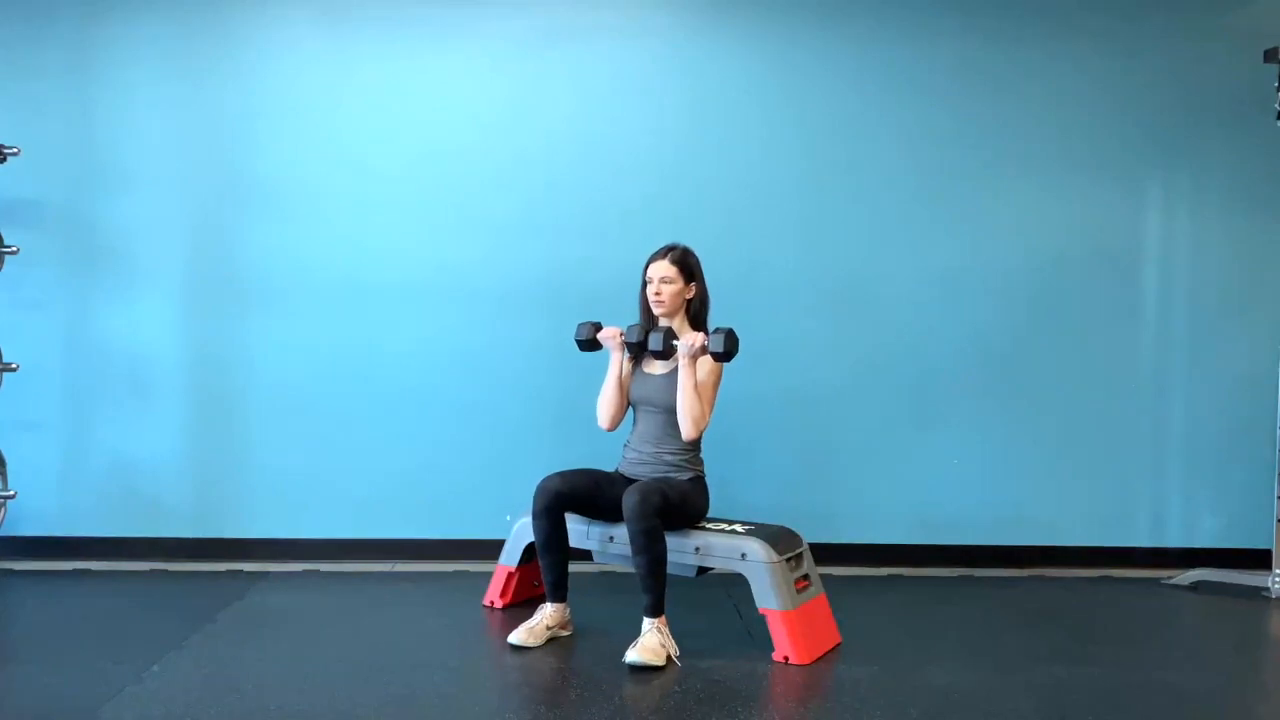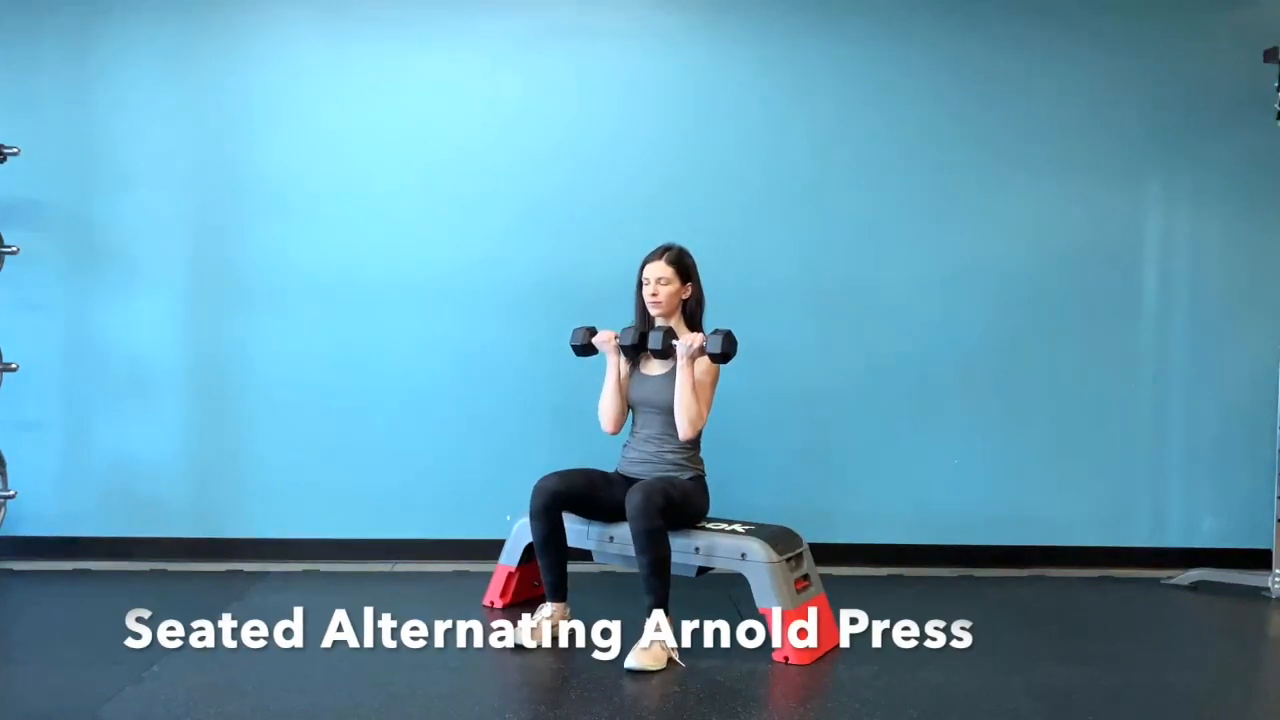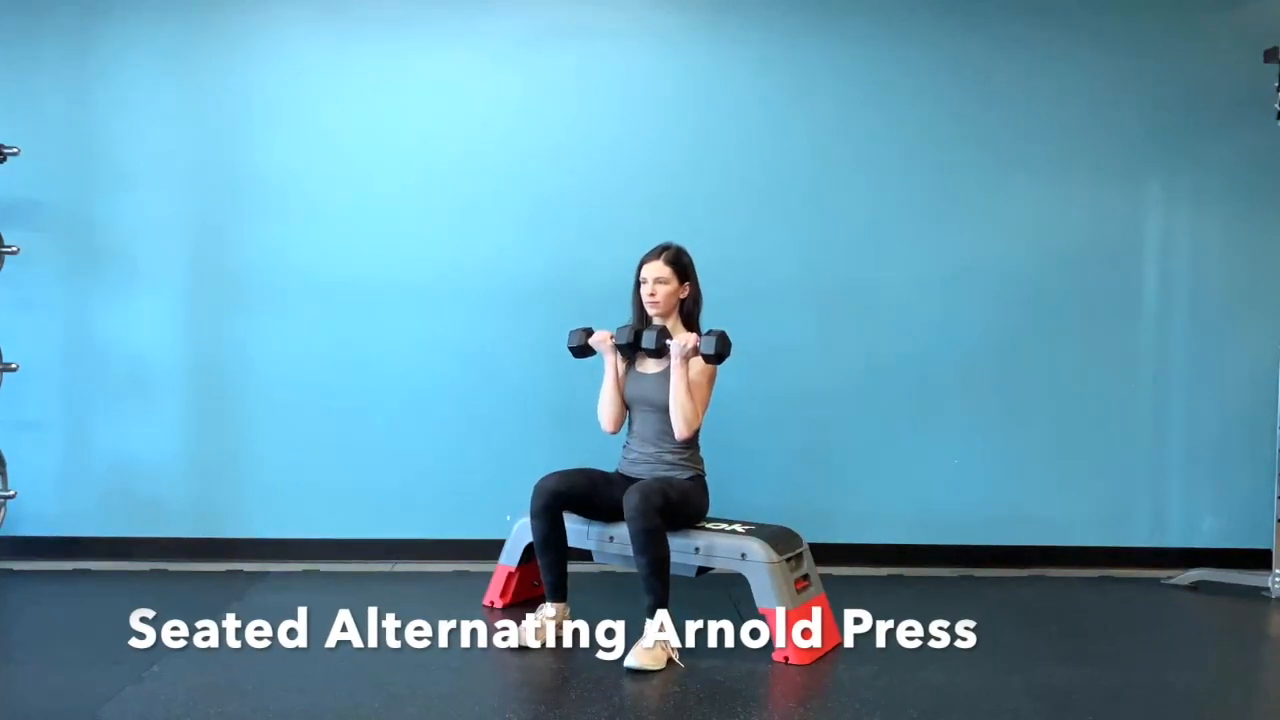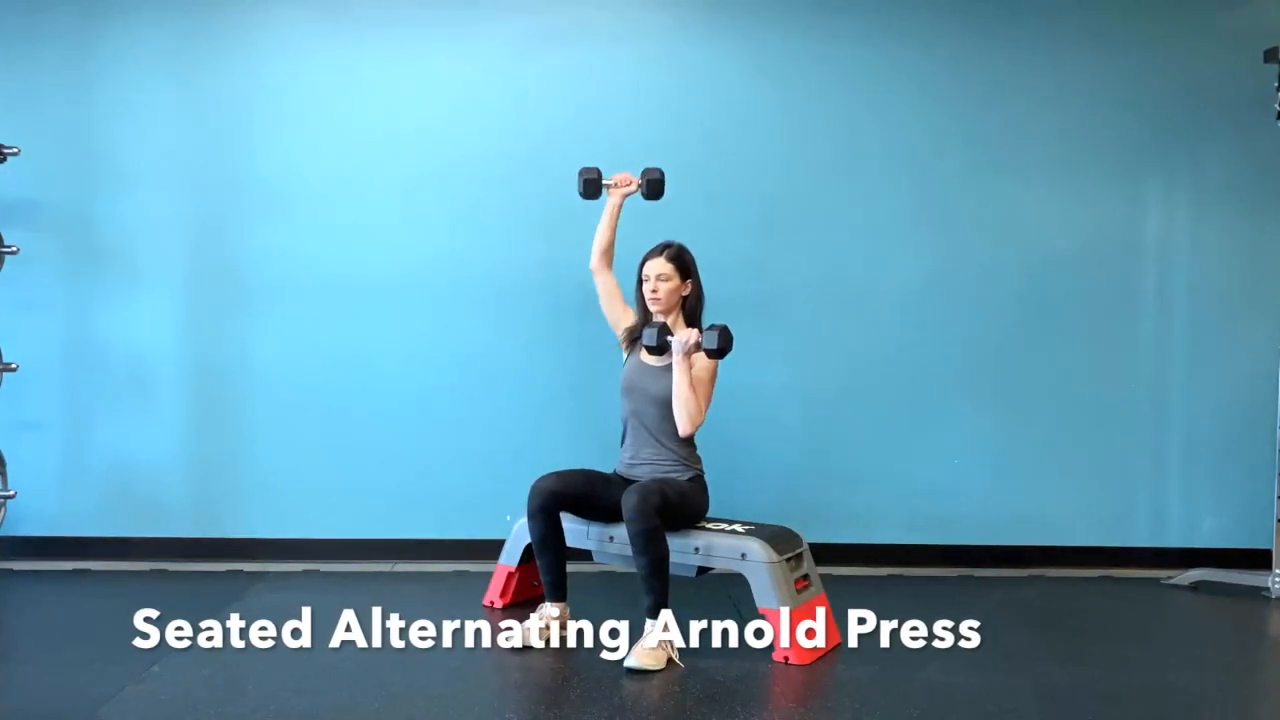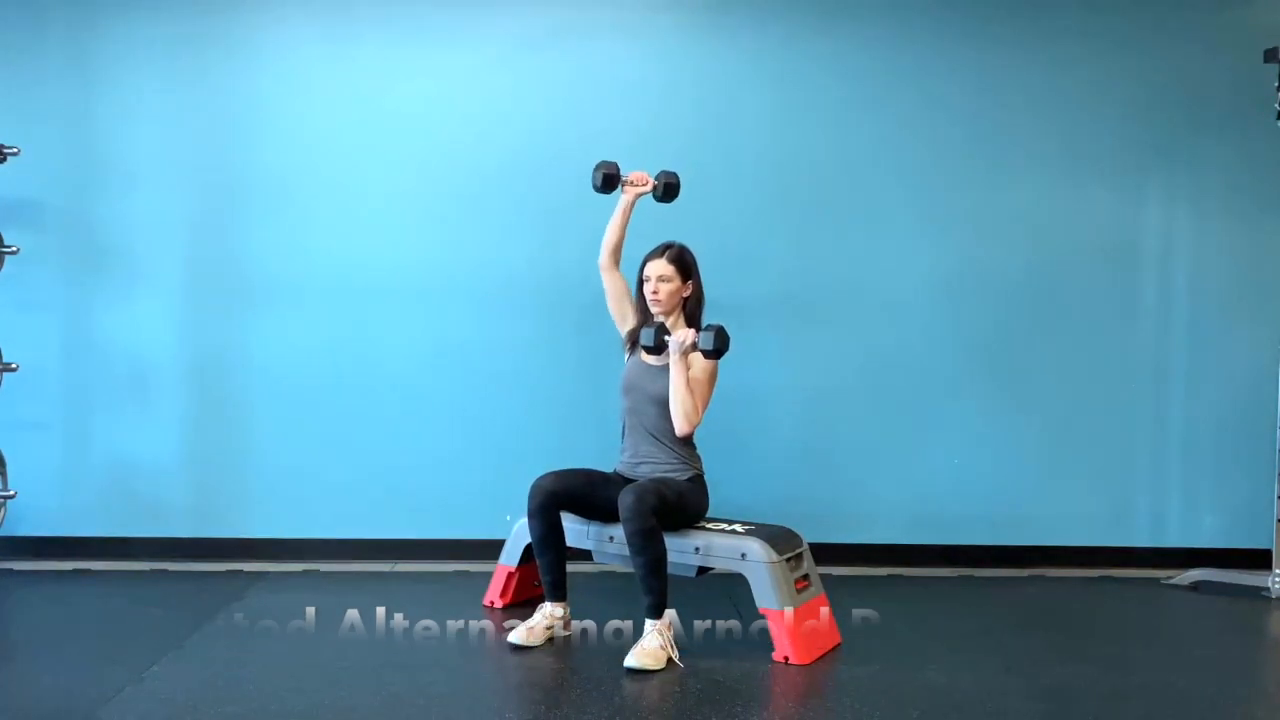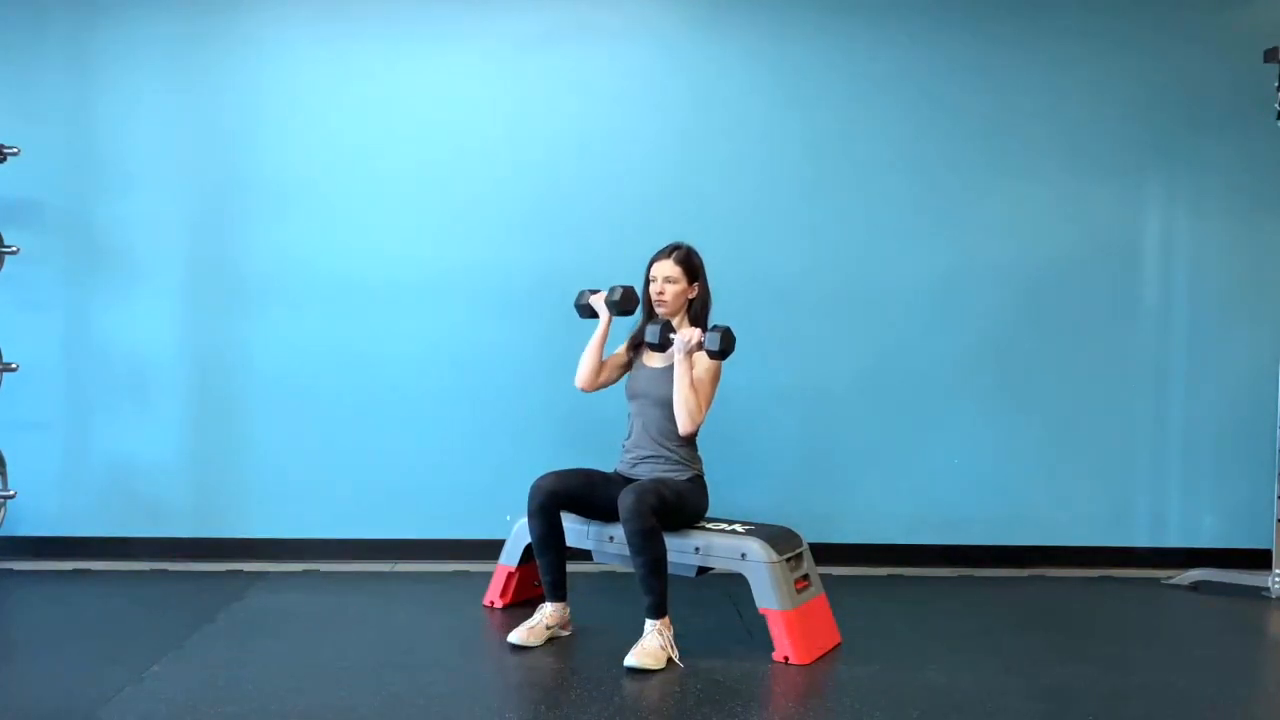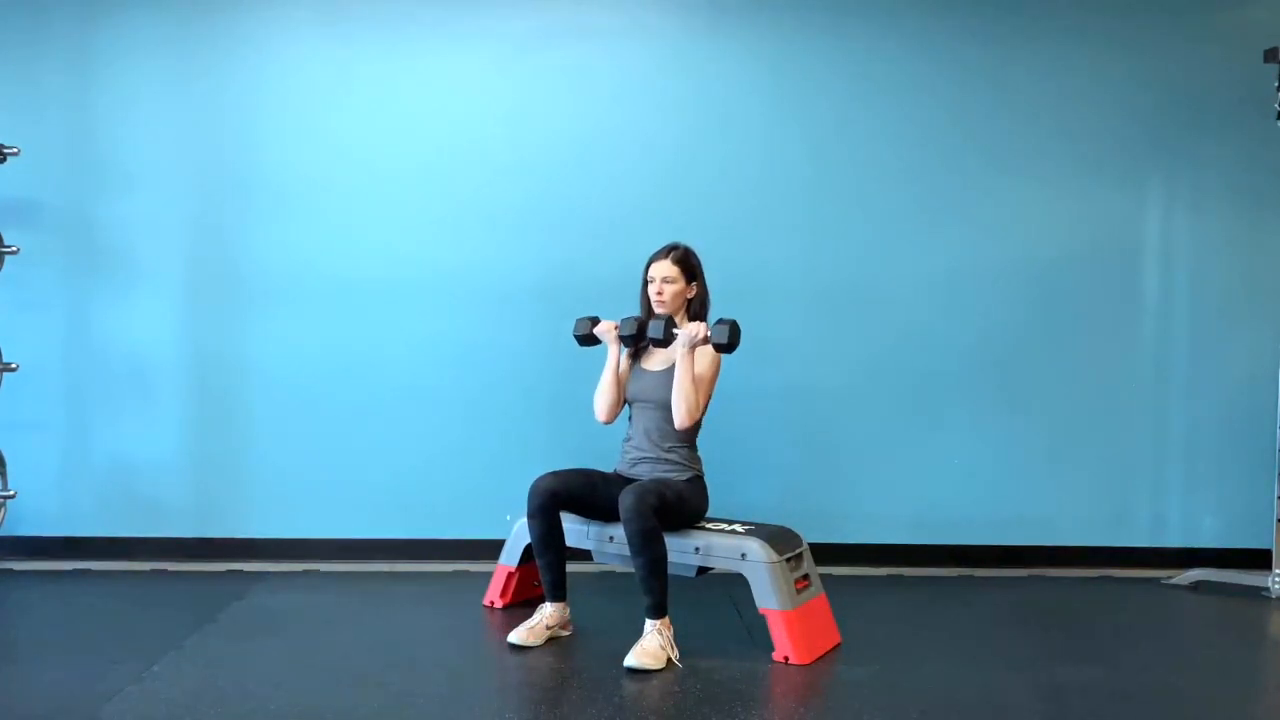
dt=0.7s
person 1, frame 1
left shoulder: (704, 353)
right shoulder: (640, 348)
left elbow: (691, 430)
right elbow: (607, 420)
left wrist: (686, 362)
right wrist: (616, 356)
left hip: (681, 486)
right hip: (627, 477)
left knee: (640, 501)
right knee: (550, 489)
left ankle: (655, 627)
right ankle: (556, 610)
person 1, frame 2
left shoulder: (700, 352)
left elbow: (688, 429)
right elbow: (610, 423)
left wrist: (685, 362)
right wrist: (612, 359)
left hip: (681, 485)
right hip: (626, 478)
left knee: (642, 500)
right knee: (547, 490)
right ankle: (555, 608)
person 1, frame 3
left shoulder: (697, 351)
left elbow: (684, 429)
right elbow: (610, 424)
left wrist: (678, 362)
right wrist: (609, 359)
left hip: (681, 485)
right hip: (627, 477)
left knee: (640, 501)
right knee: (548, 489)
left ankle: (657, 630)
right ankle: (555, 607)
person 1, frame 4
left shoulder: (699, 352)
right shoulder: (632, 336)
left elbow: (687, 425)
right elbow: (600, 265)
left wrist: (681, 359)
right wrist: (614, 202)
left hip: (680, 486)
right hip: (626, 479)
left knee: (640, 501)
right knee: (545, 489)
left ankle: (657, 629)
right ankle: (555, 608)
person 1, frame 5
left shoulder: (699, 352)
right shoulder: (635, 334)
left elbow: (684, 425)
right elbow: (607, 263)
left wrist: (678, 356)
right wrist: (628, 200)
left hip: (680, 486)
right hip: (626, 478)
left knee: (637, 502)
right knee: (545, 489)
left ankle: (658, 627)
right ankle: (555, 609)
person 1, frame 6
left shoulder: (703, 351)
right shoulder: (638, 344)
left elbow: (688, 424)
right elbow: (585, 382)
left wrist: (682, 357)
right wrist: (604, 321)
left hip: (680, 485)
right hip: (626, 477)
left knee: (636, 501)
right knee: (545, 488)
left ankle: (658, 628)
right ankle: (555, 610)
person 1, frame 7
left shoulder: (703, 350)
right shoulder: (638, 346)
left elbow: (684, 420)
right elbow: (605, 414)
left wrist: (685, 351)
right wrist: (613, 350)
left hip: (679, 485)
right hip: (626, 477)
left knee: (636, 501)
right knee: (544, 489)
left ankle: (658, 627)
right ankle: (555, 610)
